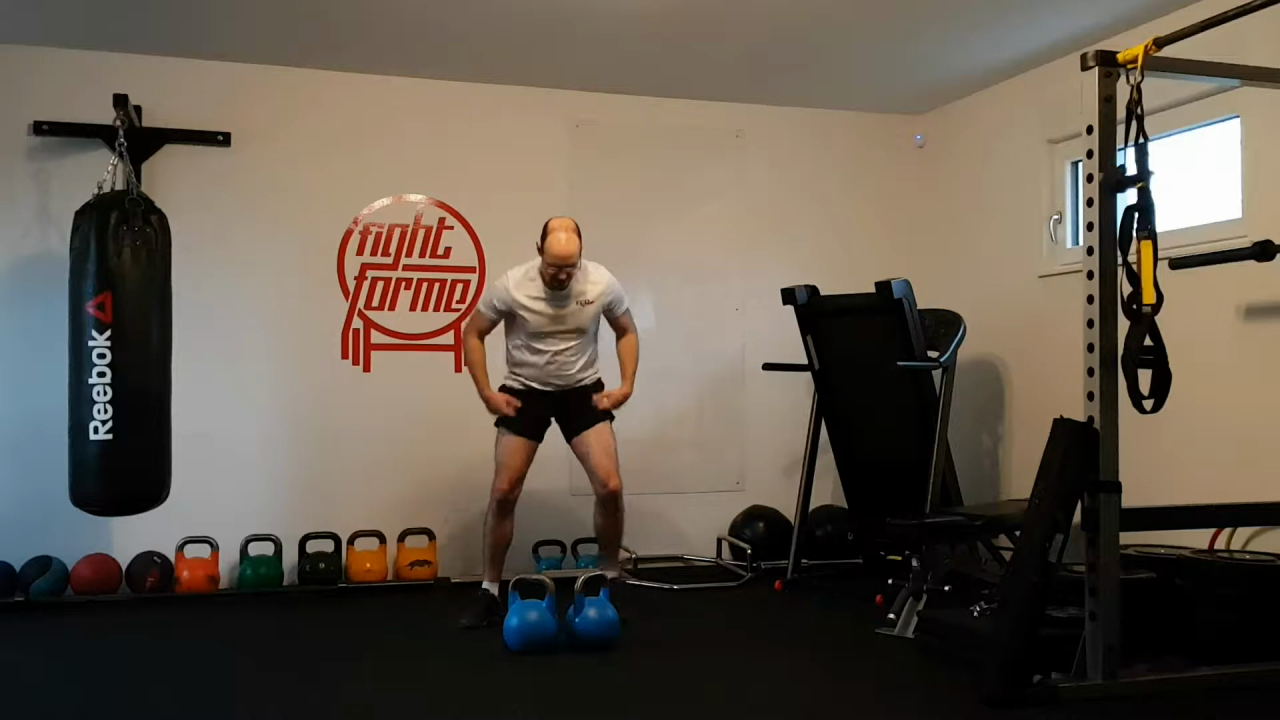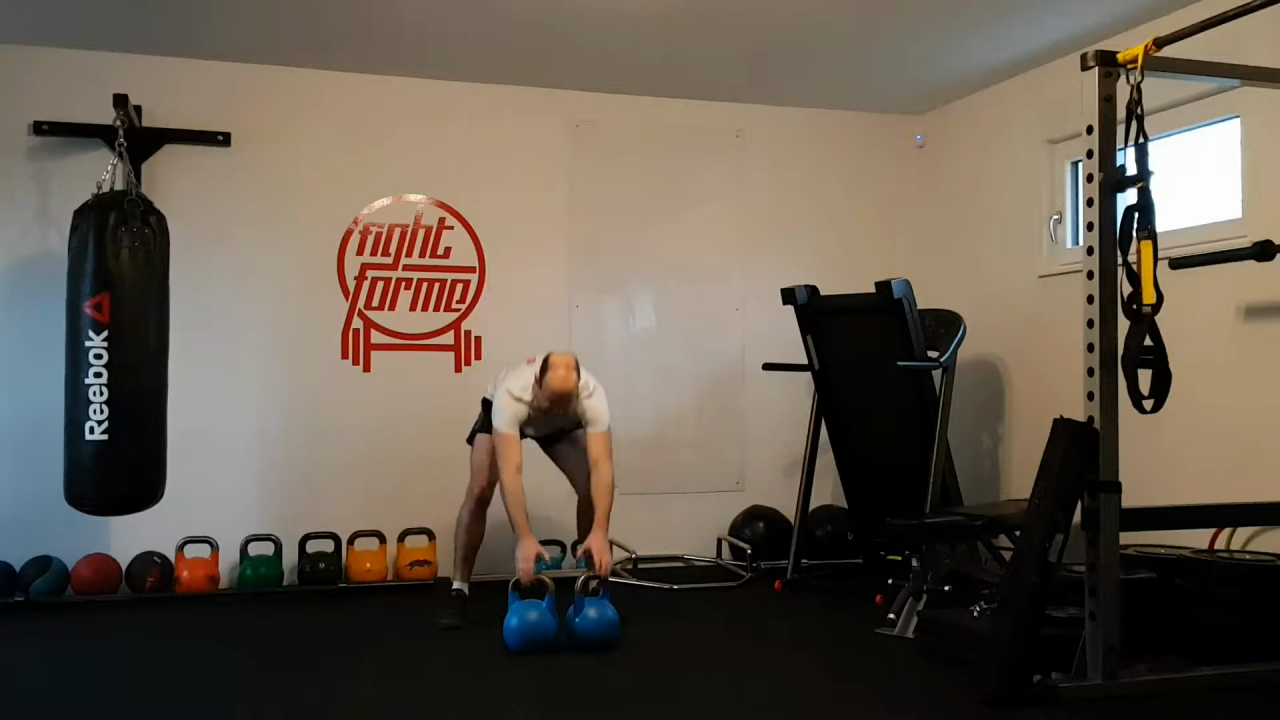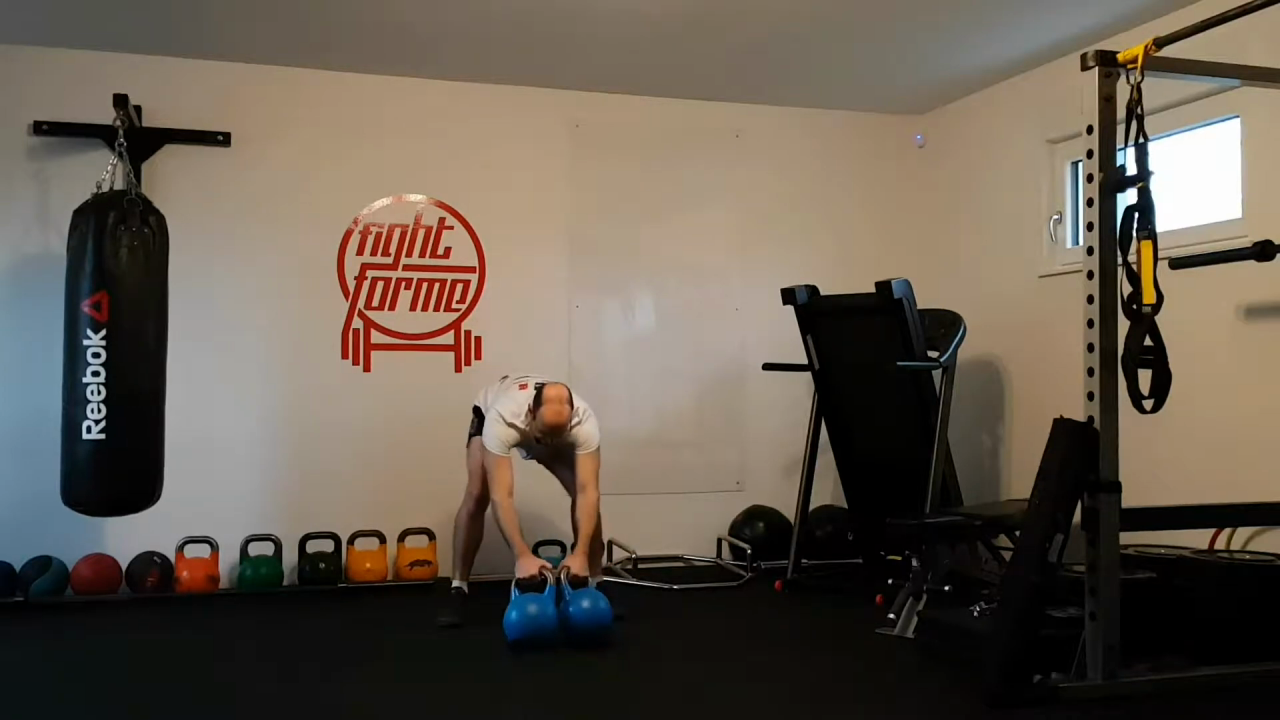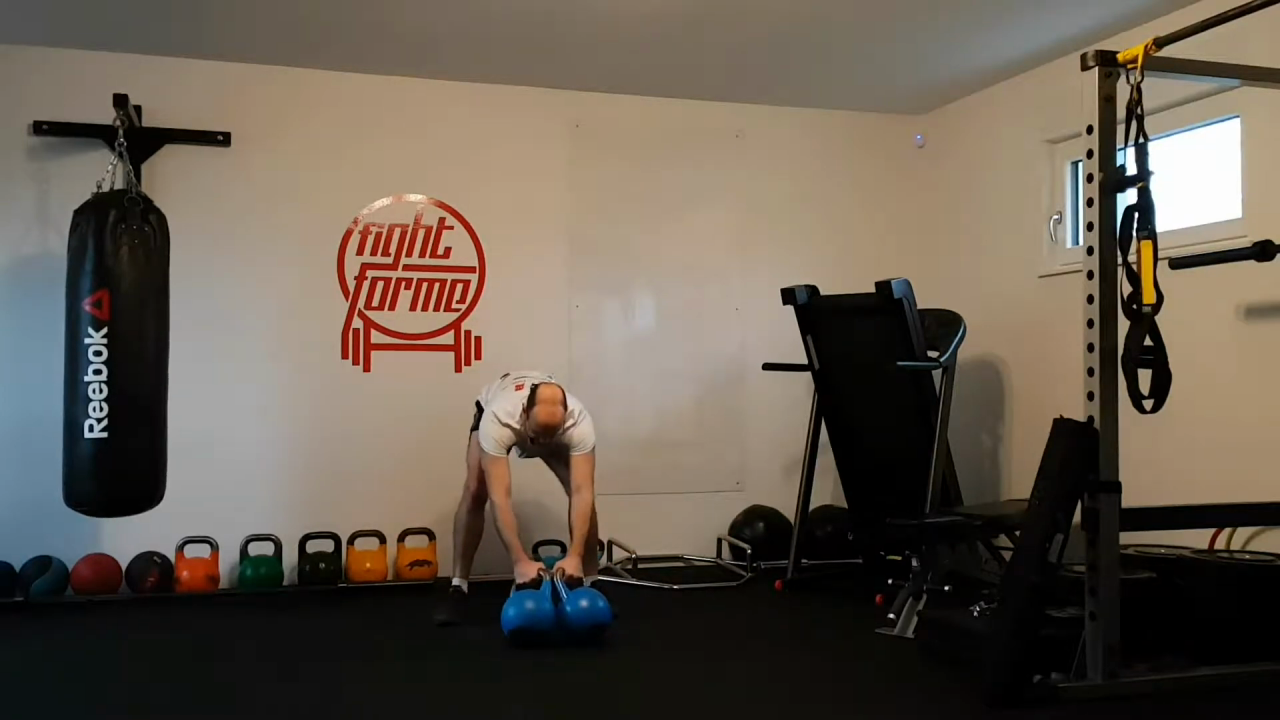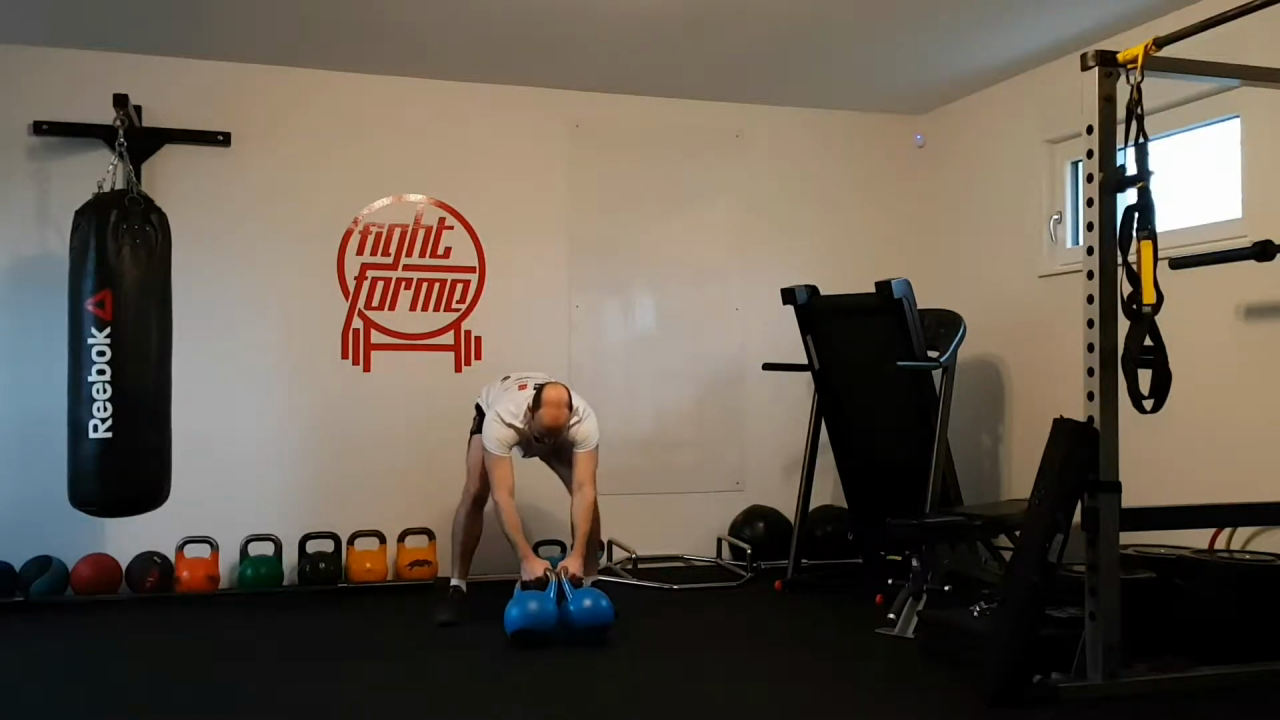
dt=0.4s
person 1, frame 1
left shoulder: (603, 283)
right shoulder: (511, 285)
left elbow: (627, 332)
right elbow: (472, 333)
left wrist: (626, 385)
right wrist: (486, 392)
left hip: (582, 392)
right hip: (526, 393)
left knee: (610, 487)
right knee: (504, 492)
left ankle: (610, 579)
right ankle: (490, 592)
person 1, frame 2
left shoulder: (591, 395)
right shoulder: (510, 395)
left elbow: (602, 467)
right elbow: (511, 472)
left wrist: (600, 533)
right wrist: (524, 539)
left hip: (557, 427)
right hip: (505, 418)
left knee: (589, 488)
right knee: (479, 491)
right ankle: (458, 592)
person 1, frame 3
left shoulder: (582, 420)
right shoulder: (501, 420)
left elbow: (588, 491)
right elbow: (501, 496)
left wrist: (581, 554)
right wrist: (523, 555)
right hip: (489, 409)
left knee: (581, 491)
right knee: (478, 495)
left ankle: (594, 586)
right ankle: (458, 590)
person 1, frame 4
left shoulder: (579, 422)
right shoulder: (496, 420)
left elbow: (582, 493)
right elbow: (499, 497)
left wrist: (574, 555)
right wrist: (520, 561)
right hip: (492, 406)
left knee: (581, 492)
right knee: (475, 491)
left ankle: (591, 585)
right ankle: (458, 588)
person 1, frame 5
left shoulder: (584, 420)
right shoulder: (500, 420)
left elbow: (584, 490)
right elbow: (502, 496)
left wrist: (577, 554)
right wrist: (527, 558)
left hip: (554, 423)
left knee: (586, 493)
right knee: (475, 493)
left ankle: (591, 583)
right ankle: (457, 589)
